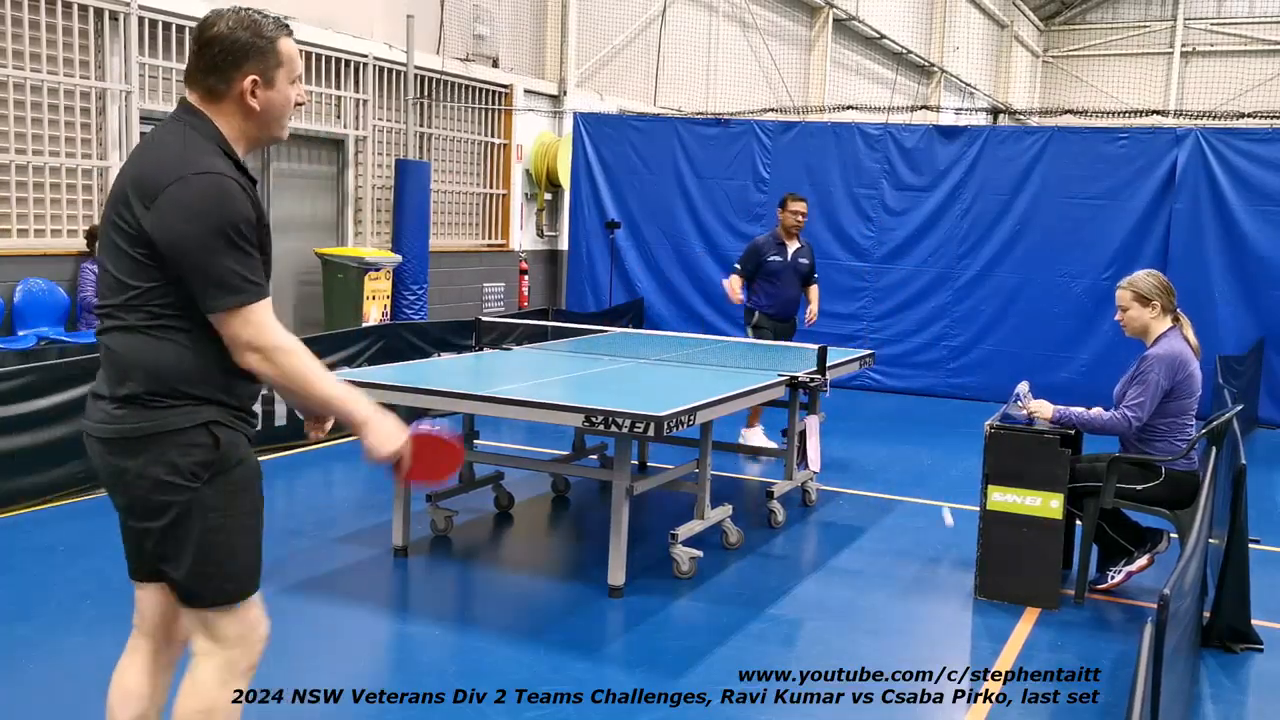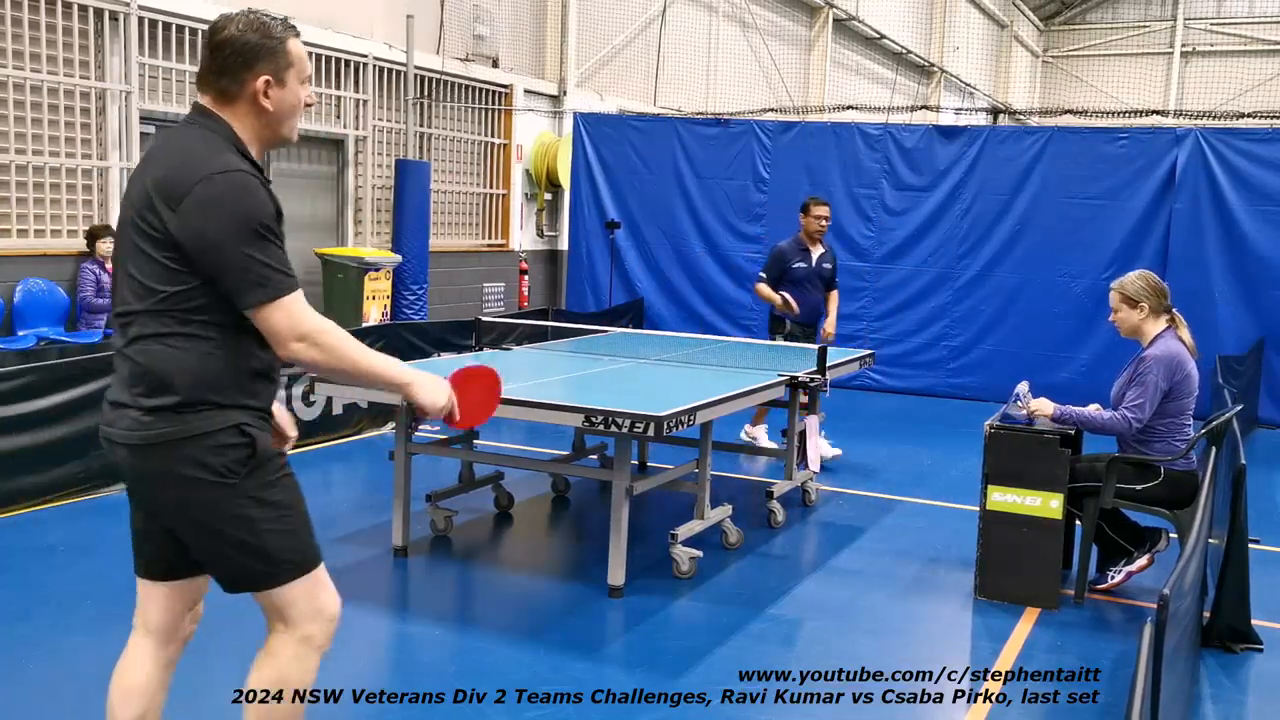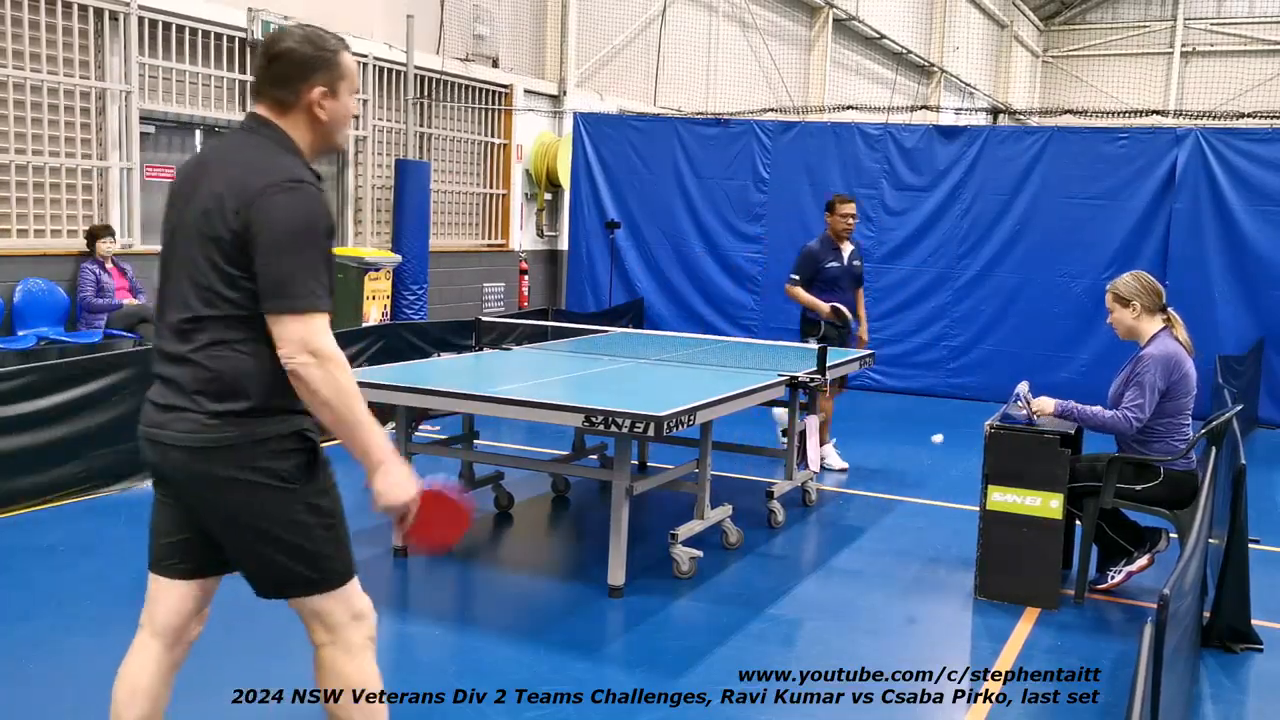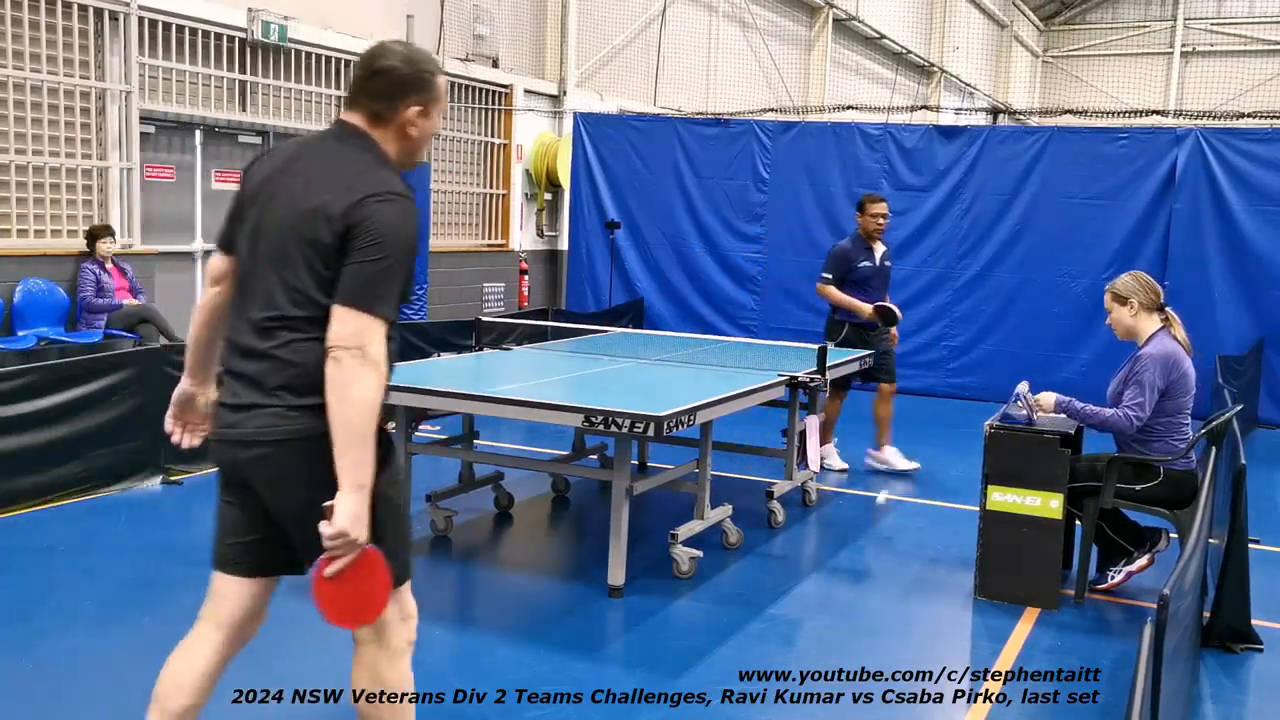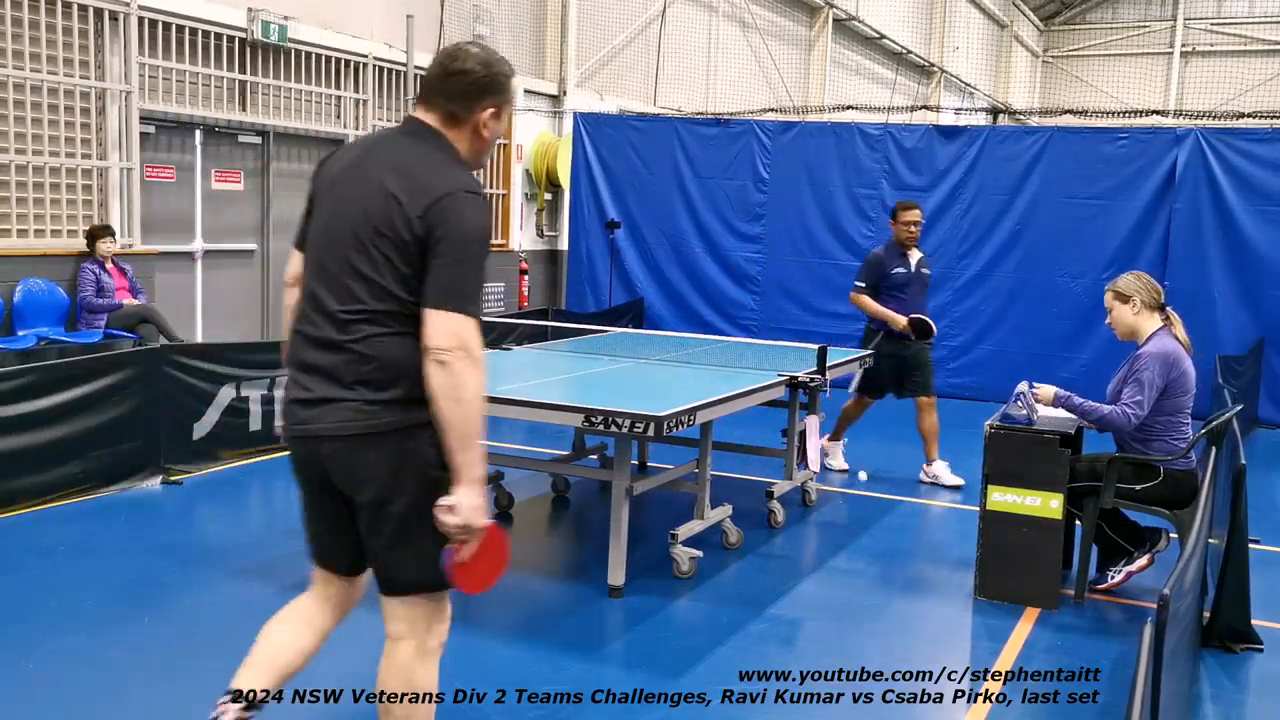
dt=0.2s
person 1, frame 1
left shoulder: (180, 156)
right shoulder: (200, 185)
right elbow: (256, 342)
left wrist: (311, 388)
right wrist: (365, 415)
left hip: (142, 428)
right hip: (177, 437)
left knee: (161, 631)
right knee: (234, 638)
person 1, frame 2
left shoulder: (179, 155)
right shoulder: (221, 183)
right elbow: (295, 334)
left wrist: (259, 404)
right wrist: (411, 383)
left hip: (150, 428)
right hip: (203, 440)
left knee: (163, 627)
right knee: (309, 613)
person 1, frame 3
left shoulder: (206, 165)
right shoulder: (287, 191)
right elbow: (303, 351)
right wrist: (382, 461)
left hip: (181, 432)
right hip: (253, 446)
left knee: (168, 628)
right knee: (342, 625)
person 1, frame 4
left shoulder: (273, 165)
right shoulder: (384, 203)
left elbow: (217, 284)
right elbow: (352, 353)
left wrist: (198, 380)
right wrist: (355, 493)
left hip: (241, 427)
right hip: (313, 439)
left knee: (227, 618)
right knee: (386, 624)
person 1, frame 5
left shoulder: (342, 161)
right shoulder: (455, 197)
left elbow: (297, 280)
right elbow: (449, 351)
right wrist: (470, 480)
left hip: (313, 420)
right hip: (392, 432)
left knee: (332, 595)
right knee: (418, 627)
person 2, frame 1
left shoulder: (1163, 356)
right shoulder: (1165, 347)
left elbow: (1128, 421)
left wrist: (1058, 414)
right wrist: (1104, 416)
left hip: (1166, 476)
right hip: (1157, 465)
left knee: (1065, 479)
right knee: (1066, 467)
left ankle: (1139, 542)
right ankle: (1119, 557)
person 2, frame 2
left shoulder: (1160, 357)
right shoulder: (1160, 348)
left elbow: (1128, 423)
left wrist: (1059, 412)
right wrist: (1103, 413)
left hip: (1165, 477)
right hip: (1157, 466)
left knee: (1064, 479)
right knee: (1064, 467)
left ankle: (1139, 542)
right ankle: (1118, 557)
person 2, frame 3
left shoulder: (1158, 356)
right shoulder: (1157, 348)
left elbow: (1128, 422)
left wrist: (1062, 408)
right wrist: (1101, 414)
left hip: (1165, 477)
right hip: (1156, 466)
left knee: (1064, 478)
right knee: (1065, 467)
left ankle: (1139, 542)
right ankle: (1119, 555)
person 2, frame 4
left shoulder: (1156, 356)
right shoulder: (1155, 348)
left elbow: (1128, 421)
left wrist: (1062, 404)
right wrist: (1099, 417)
left hip: (1164, 477)
right hip: (1155, 466)
left knee: (1063, 478)
left ankle: (1139, 542)
right ankle: (1119, 556)
person 2, frame 5
left shoulder: (1156, 354)
right shoulder: (1155, 347)
left elbow: (1126, 417)
left wrist: (1060, 399)
right wrist: (1100, 420)
left hip: (1164, 476)
right hip: (1154, 465)
left knee: (1063, 478)
right knee: (1064, 467)
left ankle: (1139, 542)
right ankle: (1118, 556)
person 3, frame 1
left shoulder: (806, 250)
right shoulder: (760, 245)
left elbow: (811, 283)
right elbow: (737, 275)
left wrist: (813, 304)
right wrist: (734, 290)
left hip: (787, 323)
right hip: (760, 318)
left ankle: (750, 429)
right ankle: (752, 429)
person 3, frame 2
left shoulder: (828, 254)
right shoulder: (784, 251)
left elbow: (832, 291)
right elbow: (761, 284)
left wrist: (830, 320)
right wrist: (777, 300)
left hip: (809, 328)
right hip: (786, 326)
left ankle: (754, 429)
right ankle: (815, 441)
person 3, frame 3
left shoulder: (855, 252)
right shoulder: (813, 251)
right elbow: (791, 288)
left wrist: (862, 324)
right wrist: (819, 306)
left hip: (844, 330)
right hip: (819, 329)
left knee: (835, 386)
right knee: (827, 389)
left ankle: (789, 415)
right ankle: (824, 446)
person 3, frame 4
left shoulder: (885, 252)
right shoulder: (844, 250)
right elbow: (823, 287)
left wrist: (891, 324)
right wrist: (859, 307)
left hip: (876, 332)
right hip: (846, 331)
left knee: (887, 389)
right knee: (837, 392)
left ankle: (882, 451)
right ankle: (824, 446)
person 3, frame 5
left shoulder: (923, 260)
right shoulder: (878, 258)
right elbow: (857, 296)
right wrist: (892, 318)
left hip: (917, 342)
right hip: (883, 340)
left knee: (928, 402)
right knee: (865, 398)
left ankle: (933, 466)
right ankle: (833, 442)
